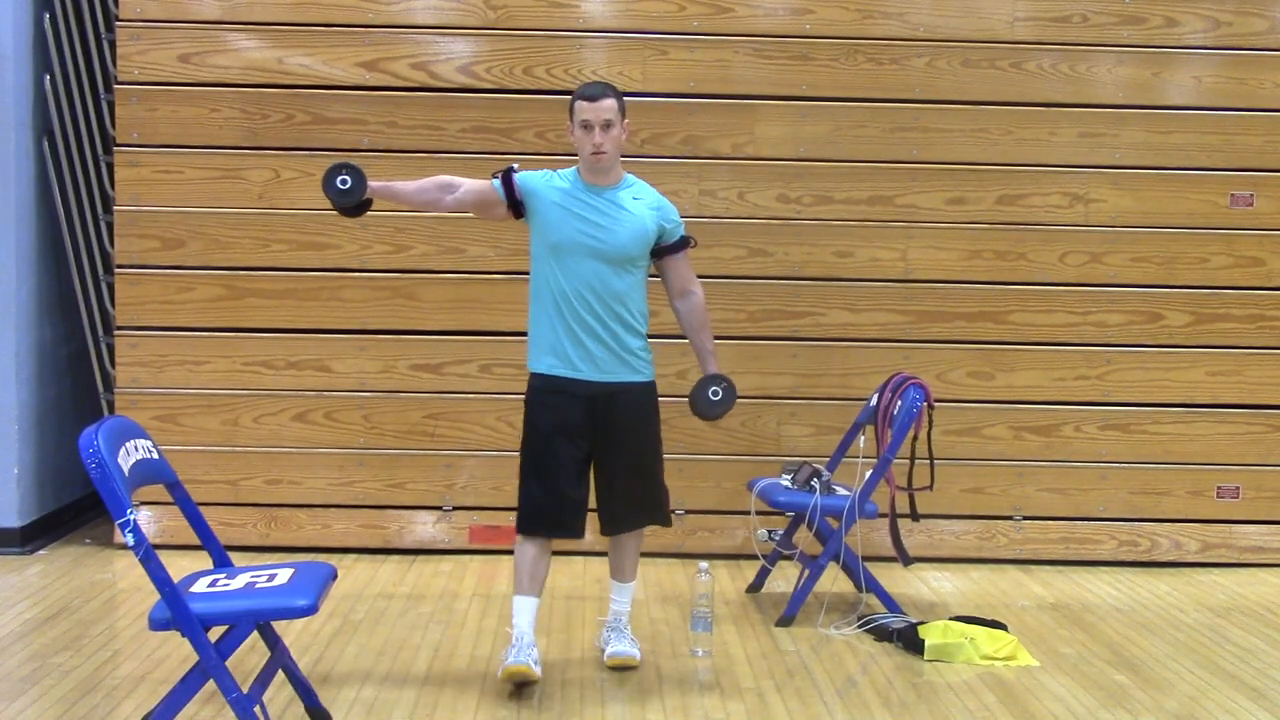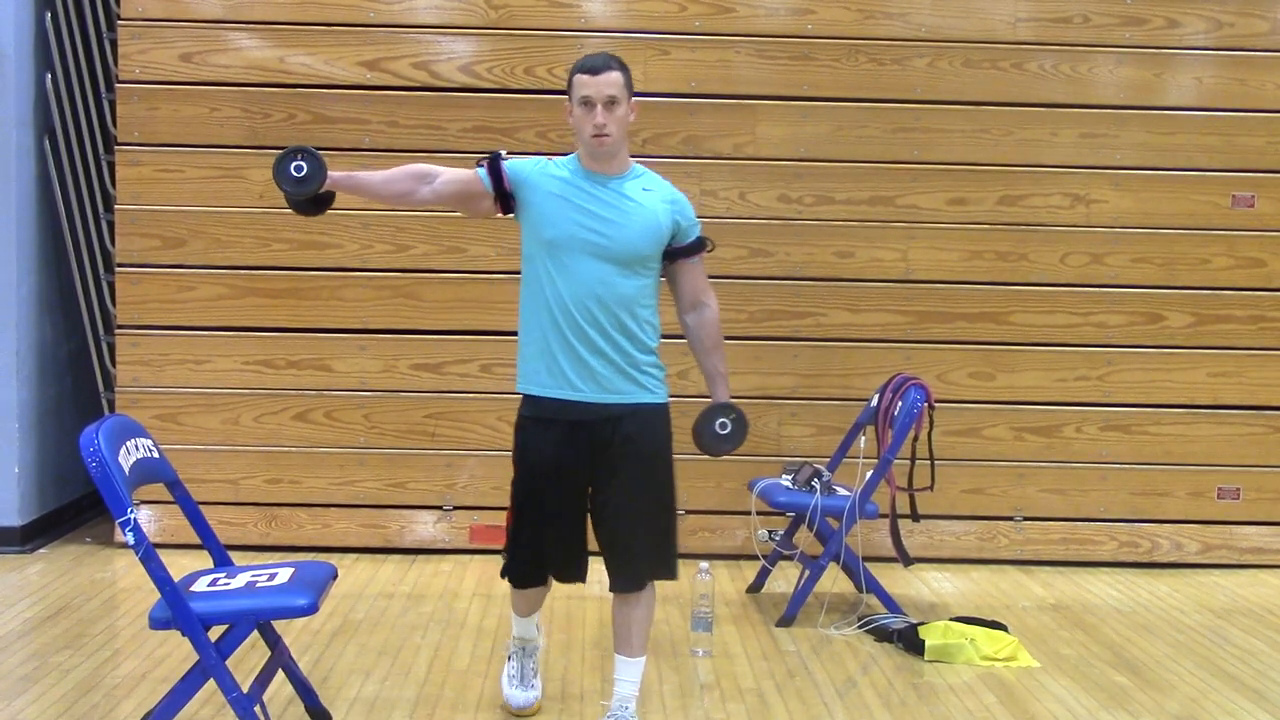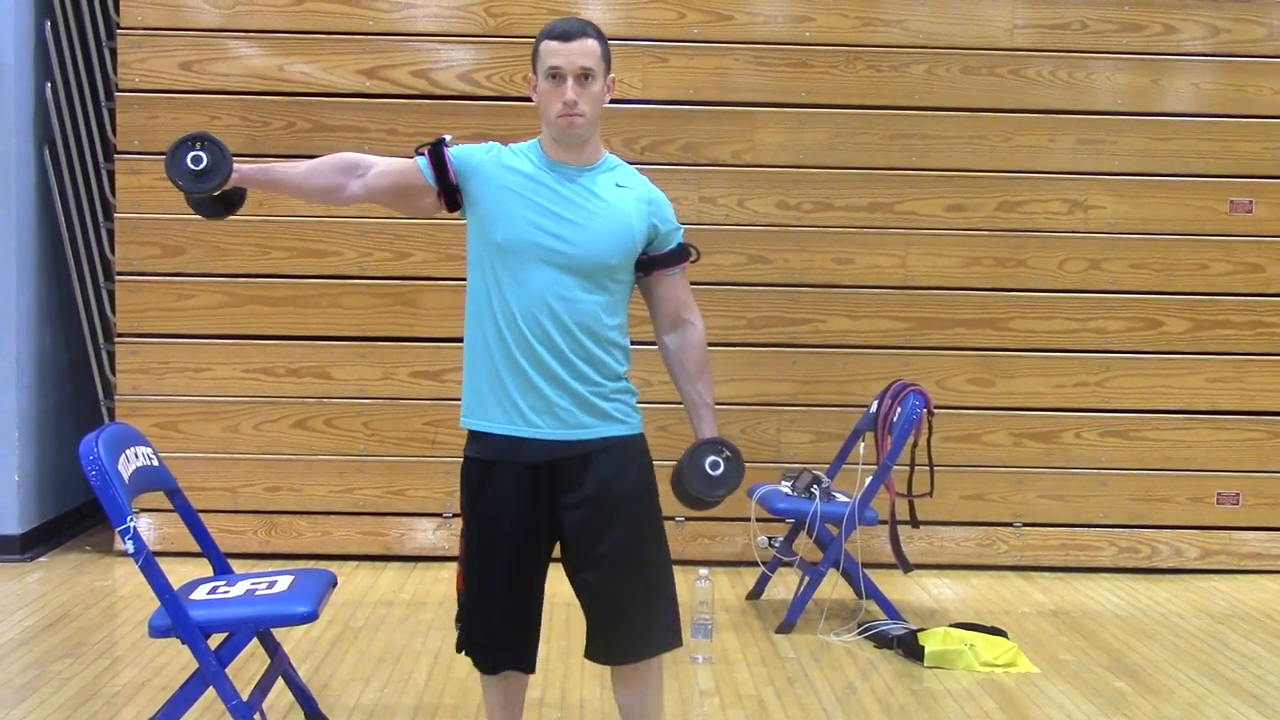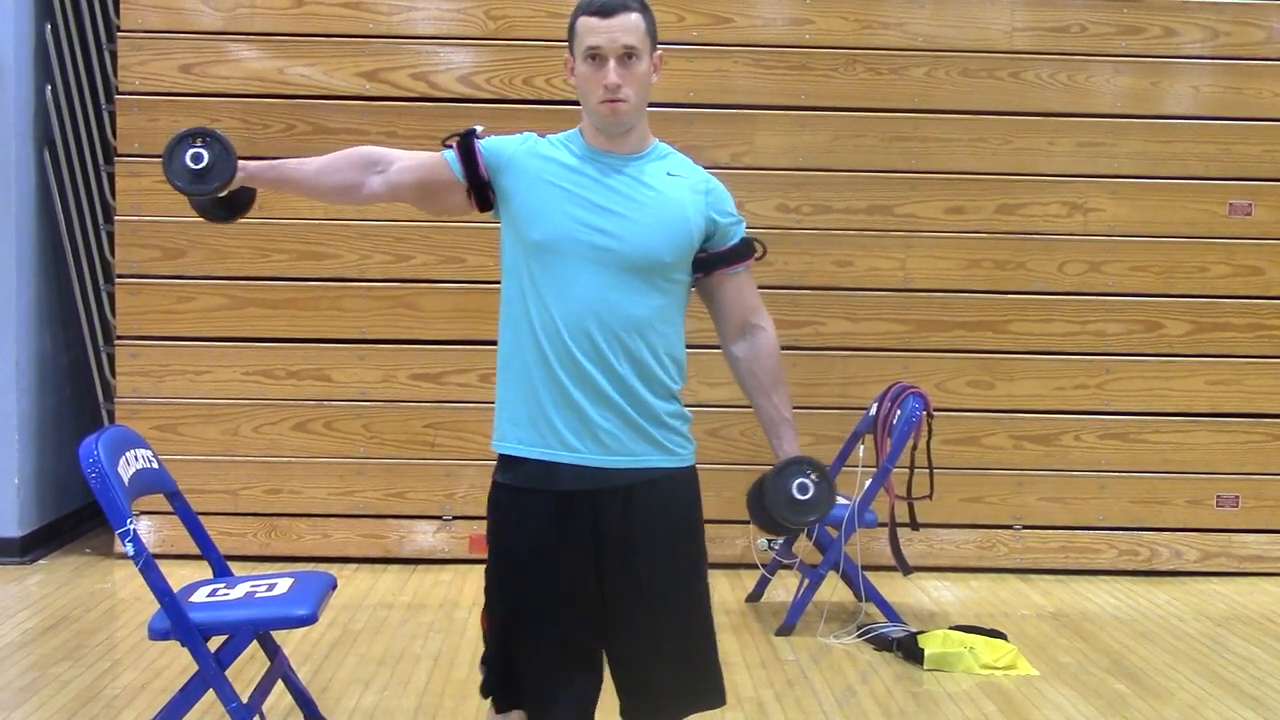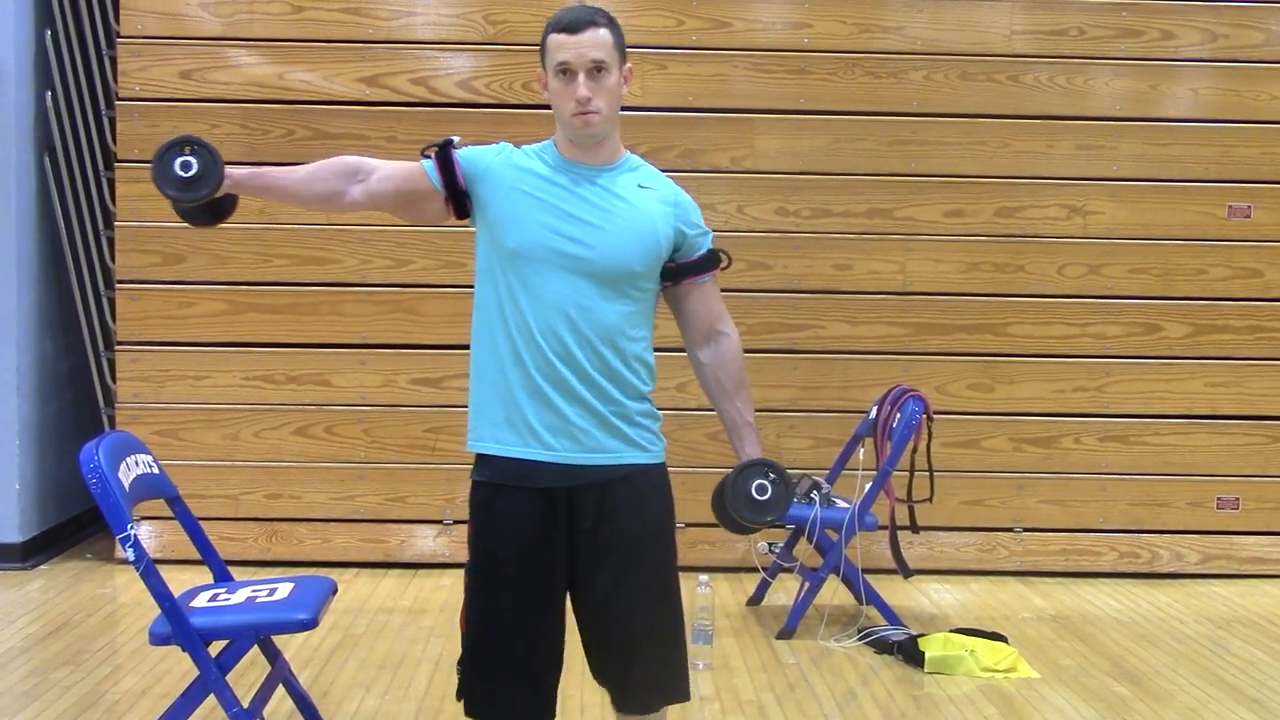
dt=1s
person 1, frame 1
left shoulder: (655, 209)
right shoulder: (538, 190)
left elbow: (686, 294)
right elbow: (451, 193)
left wrist: (709, 367)
right wrist: (375, 189)
left hip: (629, 385)
right hip: (555, 382)
left knee: (628, 513)
right knee: (540, 514)
left ankle: (617, 623)
right ankle: (521, 640)
person 1, frame 2
left shoulder: (668, 204)
right shoulder: (532, 180)
left elbow: (698, 307)
right elbow: (430, 184)
left wrist: (720, 394)
right wrist: (337, 180)
left hip: (638, 410)
right hip: (550, 407)
left knee: (636, 565)
right knee: (534, 556)
right ankle: (525, 645)
person 1, frame 3
left shoulder: (645, 202)
right shoulder: (483, 170)
left elbow: (680, 327)
right elbow: (358, 176)
left wrist: (707, 433)
right wrist: (244, 173)
left hip: (607, 445)
right hip: (500, 445)
left knee: (634, 626)
right knee: (499, 632)
person 1, frame 4
left shoulder: (701, 194)
right shoulder: (515, 163)
left elbow: (747, 332)
right elbow: (378, 173)
left wrist: (788, 451)
right wrist: (249, 172)
left hip: (655, 476)
right hip: (536, 471)
person 1, frame 5
left shoulder: (668, 204)
right shoulder: (493, 173)
left elbow: (712, 339)
right elbow: (362, 182)
left wrist: (749, 452)
right wrist: (236, 178)
left hip: (627, 472)
right hip: (514, 470)
